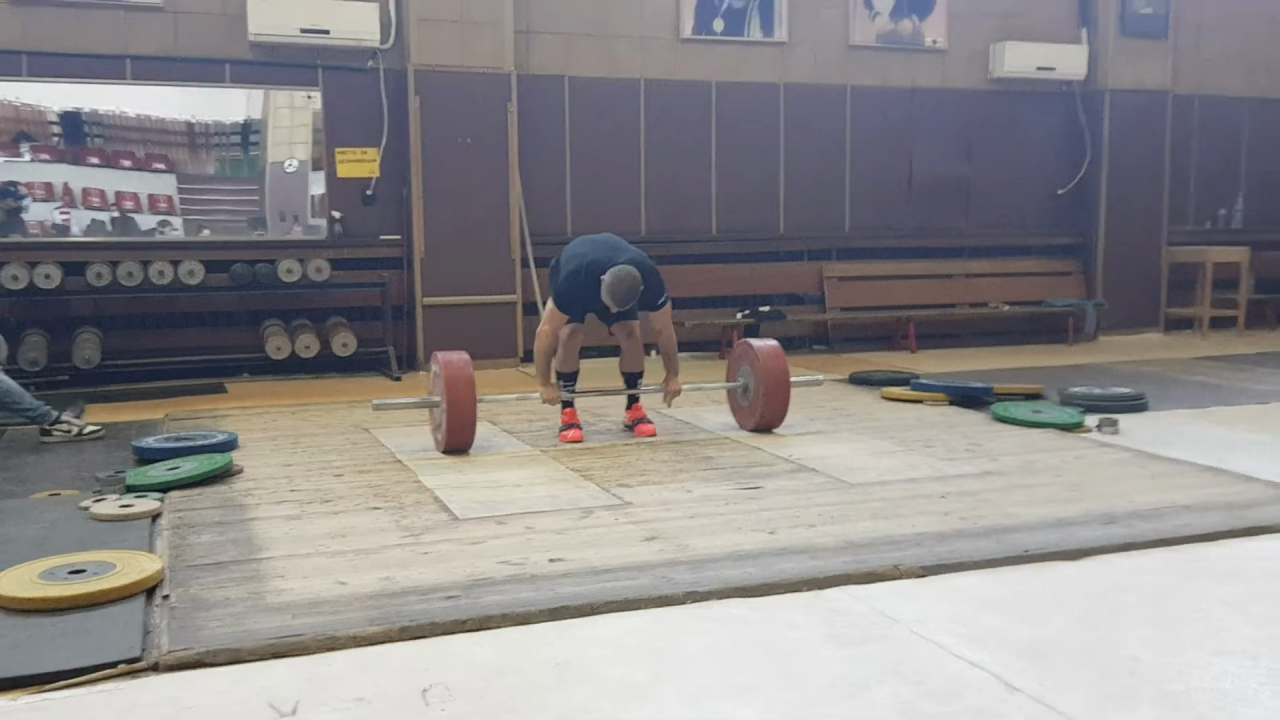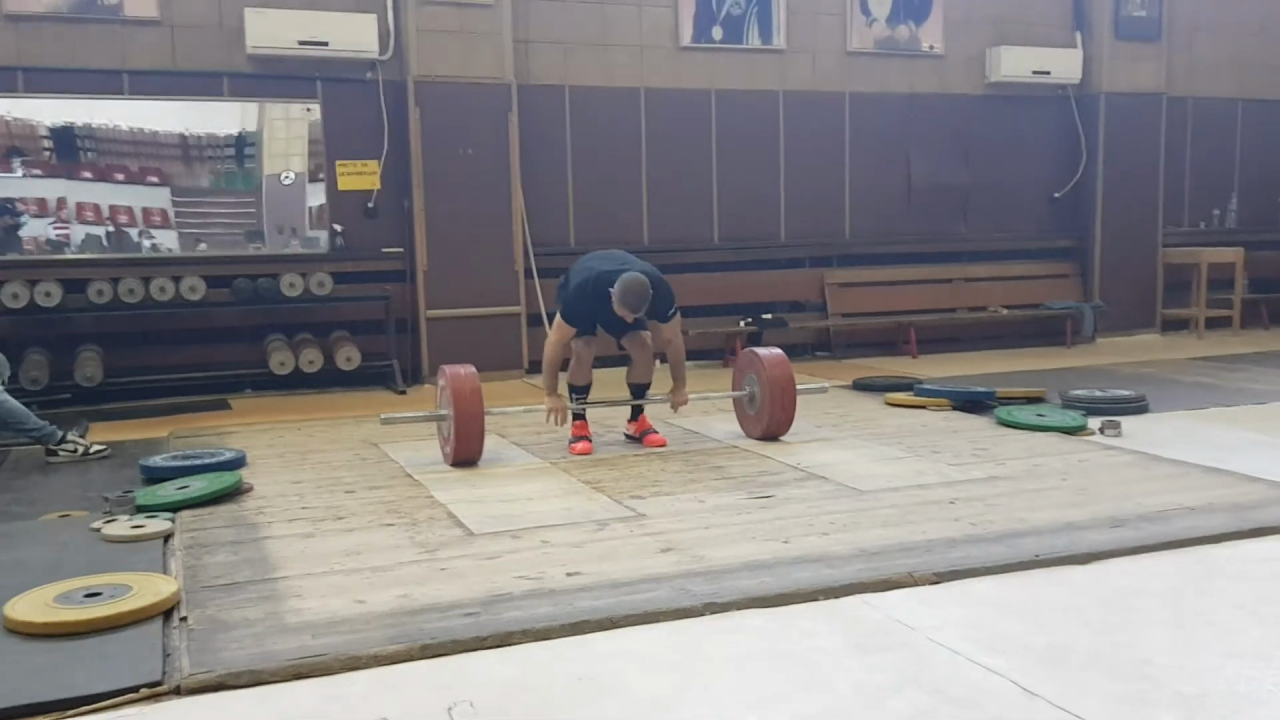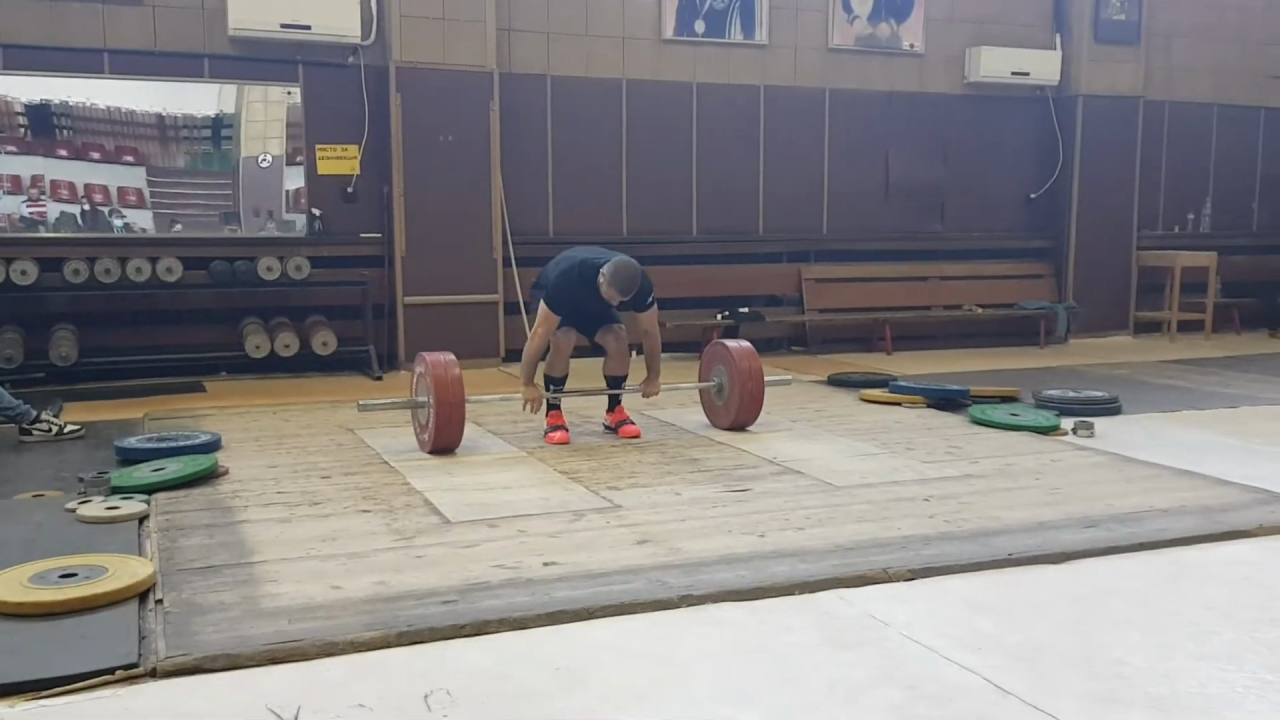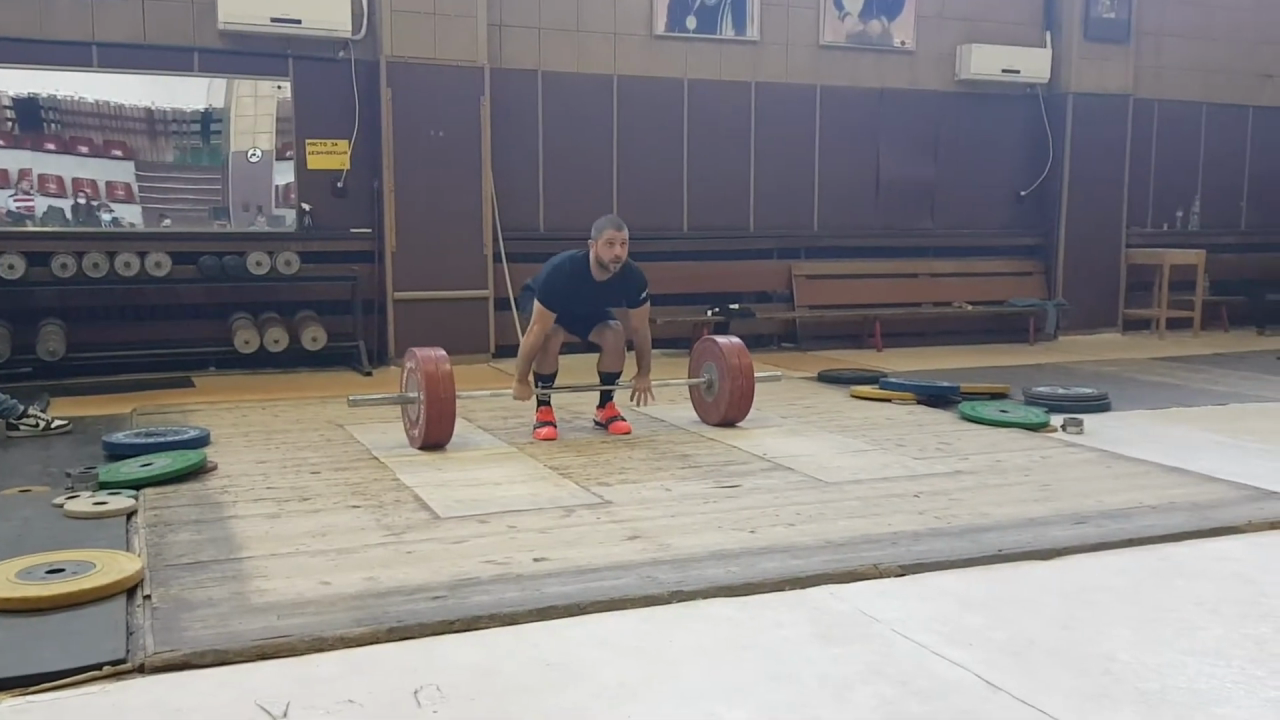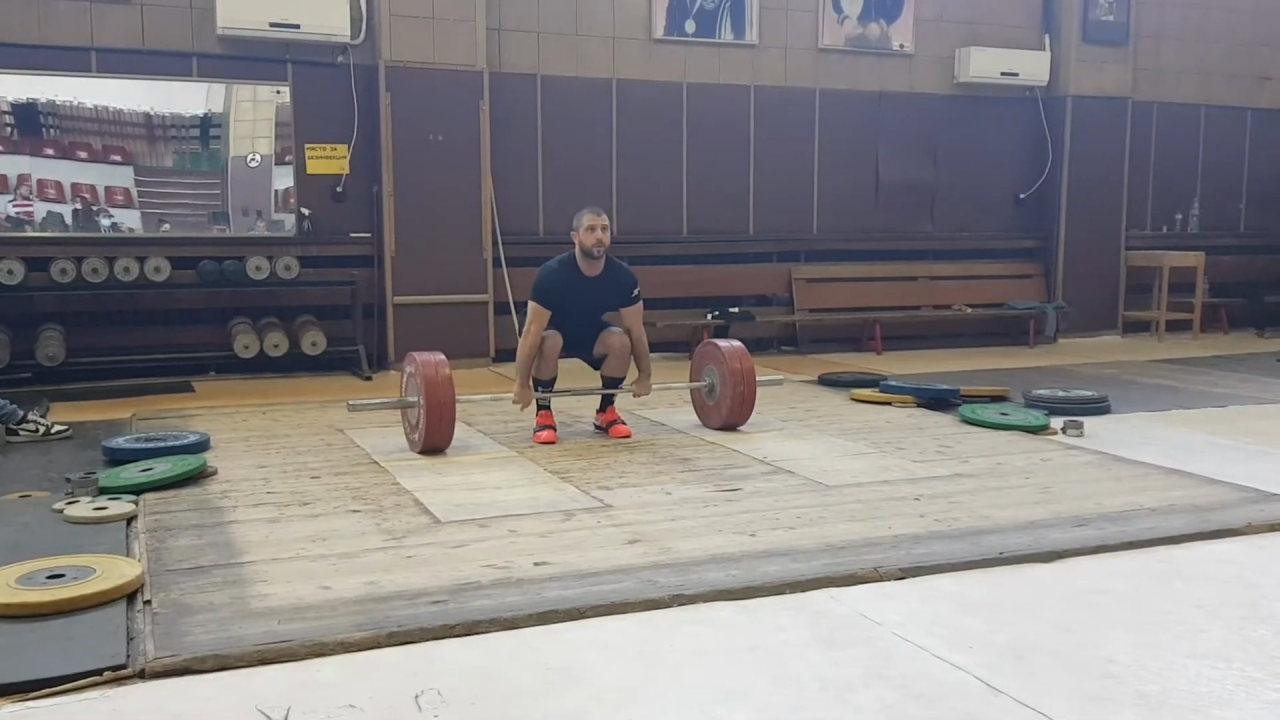
dt=1s
person 1, frame 1
left shoulder: (650, 280)
right shoulder: (573, 279)
left elbow: (663, 329)
right elbow: (546, 330)
left wrist: (672, 376)
right wrist: (545, 383)
left hip: (619, 285)
right hip: (574, 281)
left knee: (632, 336)
right knee: (569, 337)
left ankle: (634, 410)
right ankle: (568, 414)
person 1, frame 2
left shoulder: (659, 290)
right shoulder: (582, 292)
left elbow: (672, 340)
right elbow: (555, 341)
left wrist: (679, 387)
right wrist: (551, 394)
left hip: (622, 299)
right hip: (584, 297)
left knee: (643, 348)
right knee: (583, 350)
left ankle: (637, 422)
right ankle: (579, 426)
person 1, frame 3
left shoulder: (640, 284)
right shoulder: (567, 278)
left elbow: (650, 330)
right elbow: (540, 332)
left wrist: (653, 377)
right wrist: (527, 384)
left hip: (594, 305)
right hip: (550, 297)
left knee: (618, 339)
right knee: (563, 340)
left ankle: (615, 412)
right ankle: (553, 416)
person 1, frame 4
left shoulder: (633, 277)
right shoulder: (561, 272)
left elbow: (639, 329)
right elbow: (536, 331)
left wrist: (643, 374)
right wrist: (521, 380)
left hip: (588, 308)
right hip: (538, 300)
left knee: (615, 336)
right knee: (551, 336)
left ankle: (606, 408)
right ankle: (544, 411)
person 1, frame 5
left shoulder: (622, 275)
right shoulder: (553, 273)
left elbow: (635, 329)
right elbow: (532, 331)
left wrist: (644, 377)
right wrist: (522, 385)
left hip: (589, 330)
right hip: (552, 329)
left knee: (621, 342)
right knee: (549, 342)
left ankle: (606, 413)
right ankle: (543, 416)
